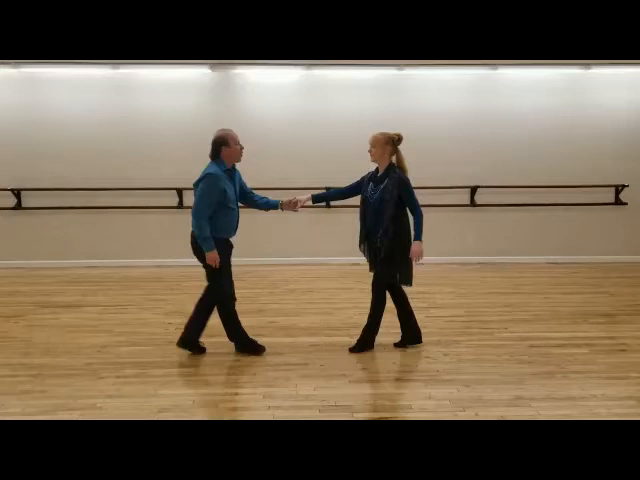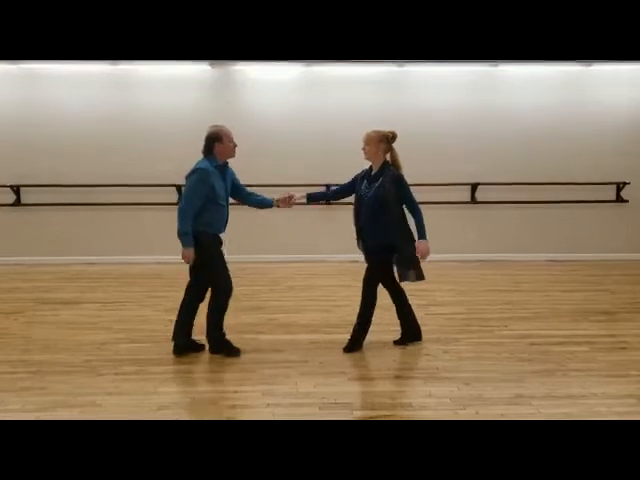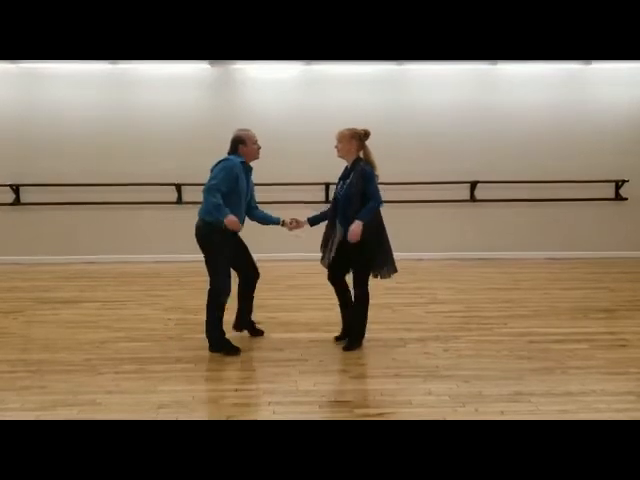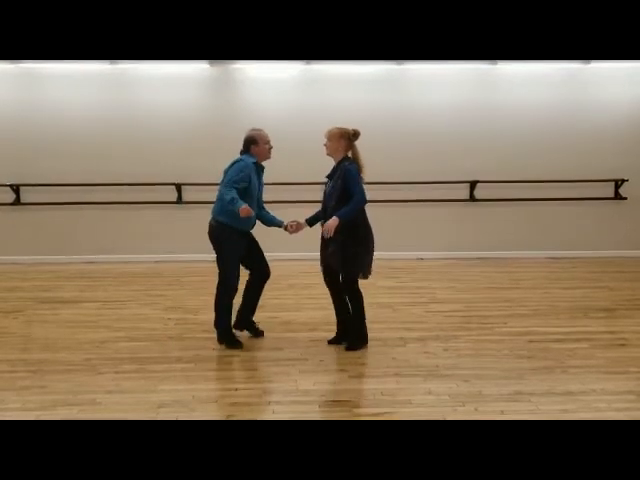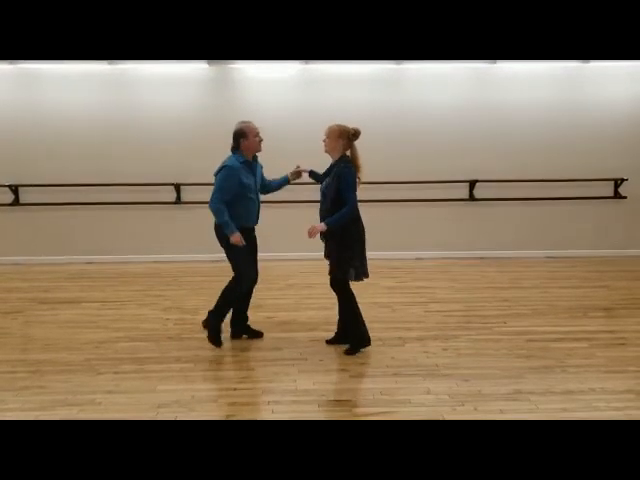
dt=0.5s
person 1, frame 1
left shoulder: (232, 174)
right shoulder: (212, 177)
left elbow: (249, 198)
right elbow: (200, 215)
left wrist: (280, 205)
right wrist: (209, 248)
left hip: (219, 242)
right hip: (210, 244)
left knee: (217, 290)
right knee: (225, 293)
left ankle: (189, 337)
right ankle: (241, 341)
person 1, frame 2
left shoulder: (225, 171)
right shoulder: (202, 172)
left elbow: (243, 195)
right elbow: (186, 210)
left wrist: (274, 202)
right wrist: (187, 244)
left hip: (207, 237)
right hip: (200, 238)
left knee: (198, 288)
right knee: (223, 286)
left ankle: (182, 341)
right ankle: (216, 340)
person 1, frame 3
left shoulder: (247, 174)
right shoulder: (229, 166)
left elbow: (252, 210)
right elbow: (210, 192)
left wrist: (279, 221)
right wrist: (225, 215)
left hip: (228, 233)
right hip: (211, 231)
left knee: (251, 274)
right knee: (221, 284)
left ankle: (243, 320)
right ankle: (216, 339)
person 1, frame 4
left shoulder: (257, 171)
right shoulder: (243, 166)
left elbow: (259, 209)
right elbow: (226, 191)
left wrist: (282, 224)
right wrist: (239, 206)
left hip: (242, 232)
right hip: (224, 230)
left knee: (262, 271)
right knee: (229, 281)
left ankle: (244, 319)
right ankle: (224, 332)
person 1, frame 5
left shoulder: (254, 164)
right shoulder: (231, 167)
left elbow: (263, 187)
right elbow: (216, 202)
left wrist: (288, 178)
right wrist: (231, 231)
left hip: (247, 230)
right hip: (231, 232)
left knee: (249, 279)
right knee: (243, 277)
left ankle: (239, 325)
right ankle: (213, 324)
person 2, frame 1
left shoulder: (399, 179)
right shoulder: (370, 178)
left elbow: (416, 210)
right elbow: (343, 193)
left wrist: (417, 240)
right wrist: (310, 198)
left hip: (394, 244)
right hip: (378, 244)
left knee: (379, 287)
right knee: (391, 286)
left ankle: (367, 339)
right ankle: (411, 334)
person 2, frame 2
left shoulder: (394, 177)
right shoulder: (364, 177)
left elbow: (414, 208)
right elbow: (337, 193)
left wrist: (422, 238)
right wrist: (305, 197)
left hip: (389, 242)
right hip: (372, 242)
left knee: (369, 285)
right knee: (389, 284)
left ankle: (357, 338)
right ankle: (411, 331)
person 2, frame 3
left shoulder: (364, 171)
right shoulder: (346, 173)
left elbow: (376, 200)
right elbow: (335, 209)
left wrist: (360, 221)
right wrist: (307, 222)
left hip: (364, 239)
right hip: (345, 238)
left knee: (360, 284)
right knee: (334, 276)
left ankle: (357, 335)
right ankle: (349, 327)
person 2, frame 4
left shoulder: (349, 169)
right shoulder: (336, 171)
left elbow: (360, 199)
left wrist: (337, 218)
right wrist: (306, 223)
left hip: (353, 236)
right hip: (337, 237)
left knee: (349, 284)
right knee: (331, 279)
left ankle: (359, 335)
right ankle: (344, 331)
person 2, frame 5
left shoulder: (345, 170)
right shoulder: (337, 167)
left elbow: (350, 207)
left wrist: (325, 225)
right wrist: (309, 173)
left hip: (347, 236)
right hip: (338, 235)
left knee: (340, 283)
right knee: (337, 281)
left ankle: (361, 337)
right ankle: (345, 332)
